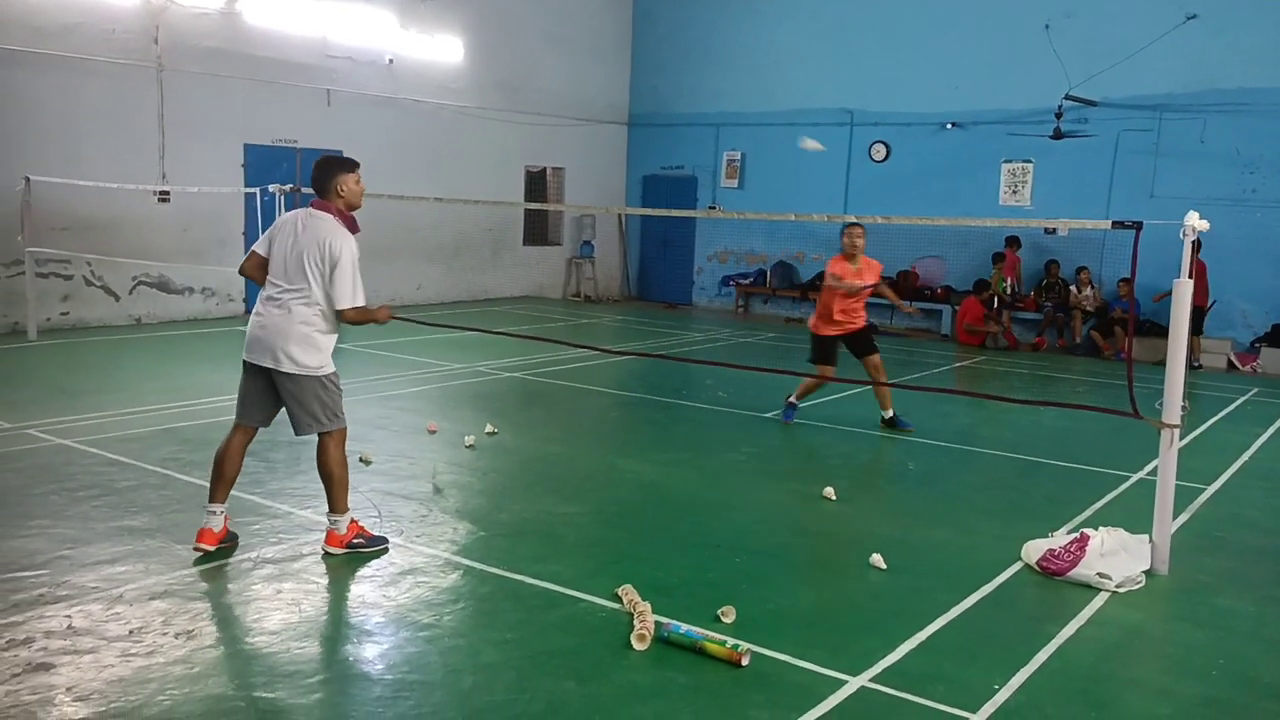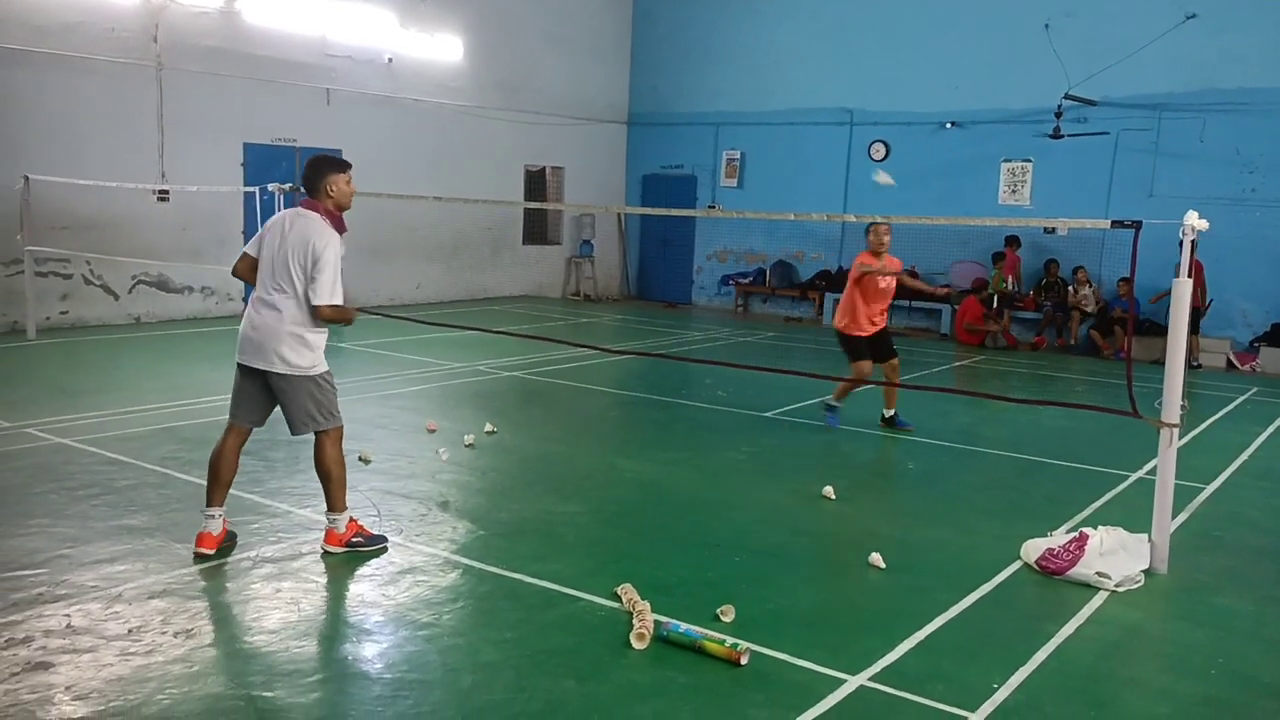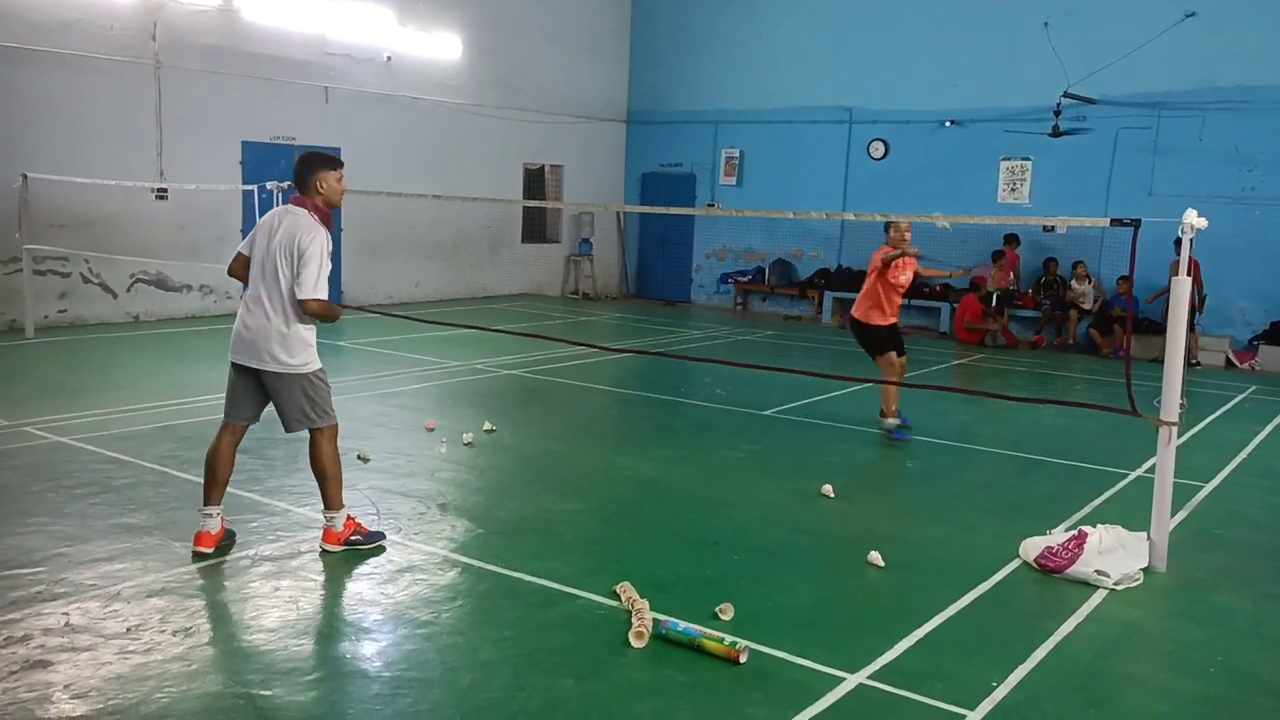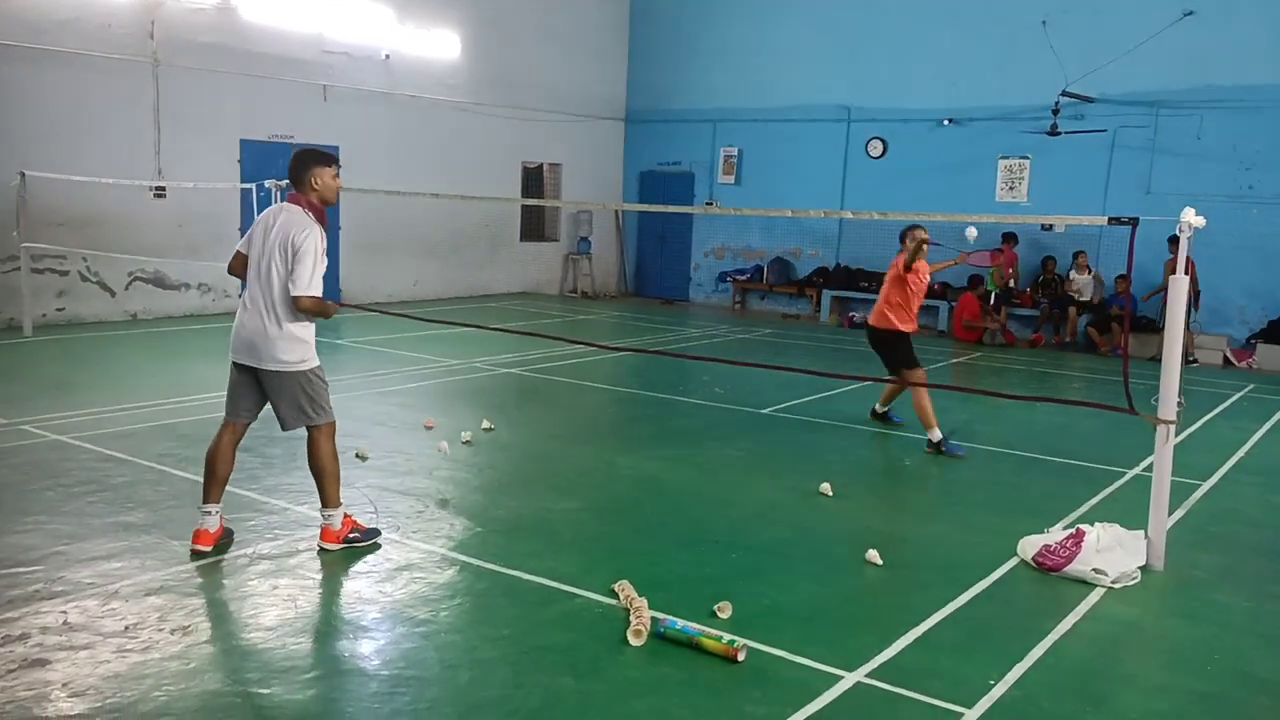
dt=0.1s
person 1, frame 1
left shoulder: (288, 221)
right shoulder: (340, 240)
left elbow: (249, 268)
right elbow: (348, 312)
right wrist: (376, 314)
left hip: (260, 342)
right hip: (301, 351)
left knee: (243, 430)
right knee: (333, 434)
left ankle: (212, 526)
right ankle: (341, 530)
person 1, frame 2
left shoulder: (279, 221)
right shoulder: (326, 238)
left elbow: (242, 270)
right elbow: (324, 310)
right wrist: (348, 316)
left hip: (254, 344)
right hip: (295, 353)
left knee: (236, 431)
right knee: (329, 433)
left ankle: (211, 528)
right ankle: (339, 529)
person 1, frame 3
left shoulder: (271, 218)
right shoulder: (314, 234)
left elbow: (237, 268)
right elbow: (310, 305)
right wrist: (334, 312)
left hip: (247, 343)
right hip: (288, 351)
left knee: (231, 430)
right knee: (324, 430)
left ankle: (209, 527)
right ankle: (337, 527)
person 1, frame 4
left shoulder: (270, 215)
right shoulder: (308, 231)
left elbow: (236, 267)
right elbow: (304, 301)
right wrist: (329, 308)
left hip: (246, 342)
right hip: (287, 349)
left knee: (232, 428)
right knee: (322, 428)
left ankle: (208, 525)
right ankle: (335, 525)
person 2, frame 1
left shoulder: (872, 266)
right shoulder: (835, 264)
left elbow: (881, 287)
right elbow: (832, 284)
left wrist: (901, 305)
right wrist: (853, 287)
left hip: (856, 324)
right hip: (826, 326)
left knee: (876, 366)
right knee: (823, 376)
left ankle: (889, 416)
right ankle: (793, 401)
person 2, frame 2
left shoulder: (894, 263)
right shoulder: (862, 260)
left elbow: (907, 280)
right elbow: (863, 271)
left wrist: (934, 290)
right wrist: (889, 271)
left hip: (877, 324)
right hip: (851, 326)
left knee: (893, 368)
right knee: (862, 374)
left ankle: (889, 415)
right ankle: (833, 403)
person 2, frame 3
left shoulder: (909, 260)
right shoulder: (883, 254)
left elbow: (921, 271)
right elbow: (888, 259)
left wrist: (951, 274)
right wrist: (904, 252)
left hip: (888, 320)
right hip: (866, 319)
left knee: (901, 366)
right knee: (892, 366)
left ankle: (889, 413)
right ankle: (891, 422)
person 2, frame 4
left shoulder: (920, 266)
right shoulder: (904, 261)
right elbow: (911, 257)
left wrist: (955, 262)
right wrist: (916, 245)
left hip: (897, 331)
right hip: (886, 330)
left knee: (906, 379)
right knee: (917, 379)
left ankle: (880, 410)
right ankle: (936, 439)
